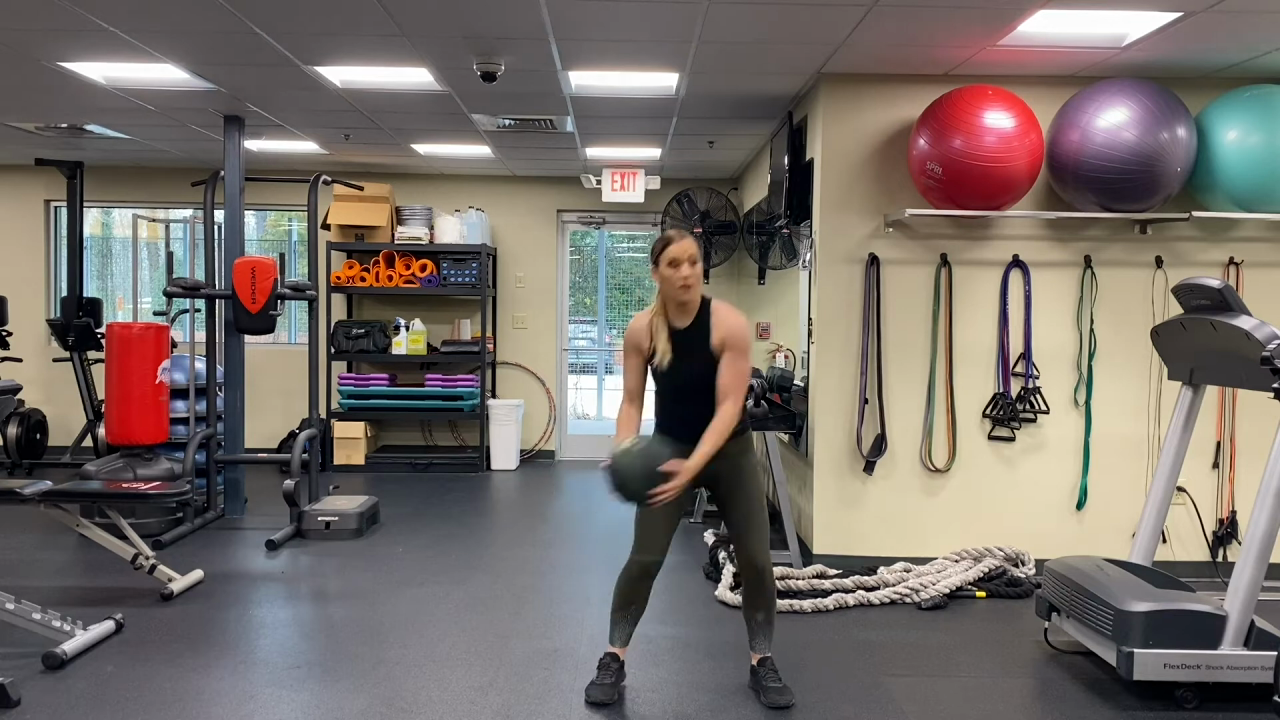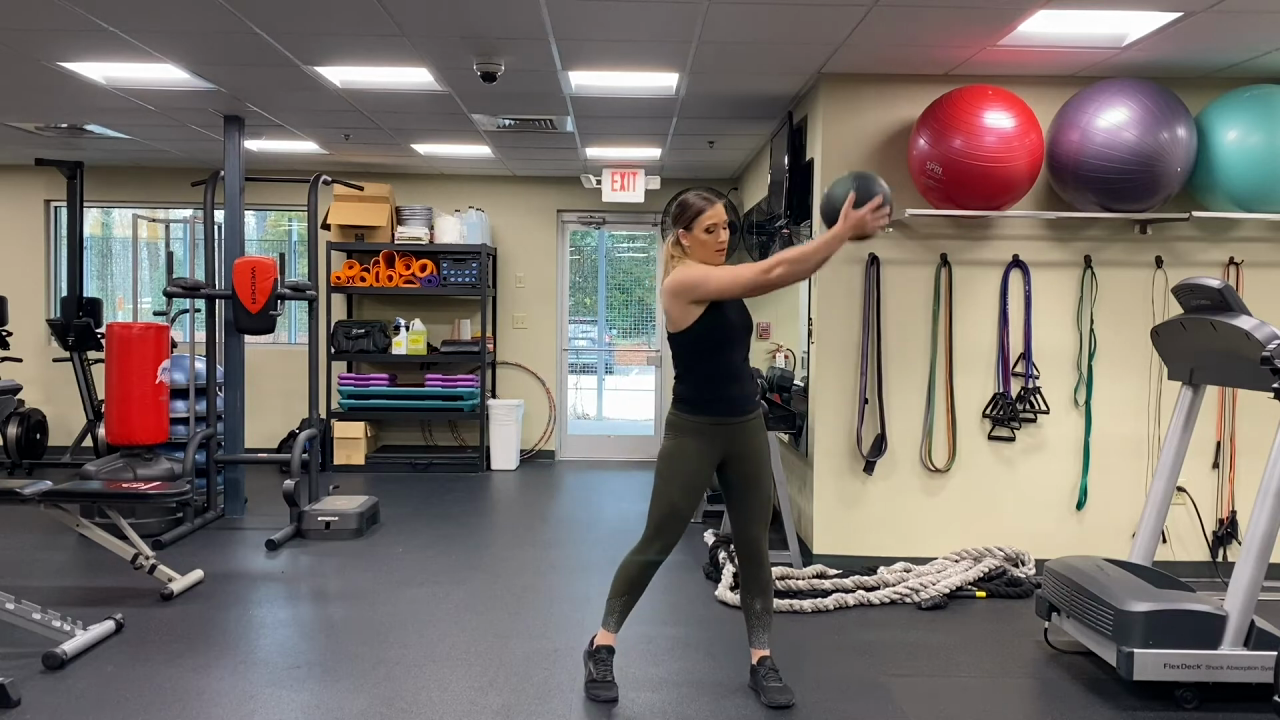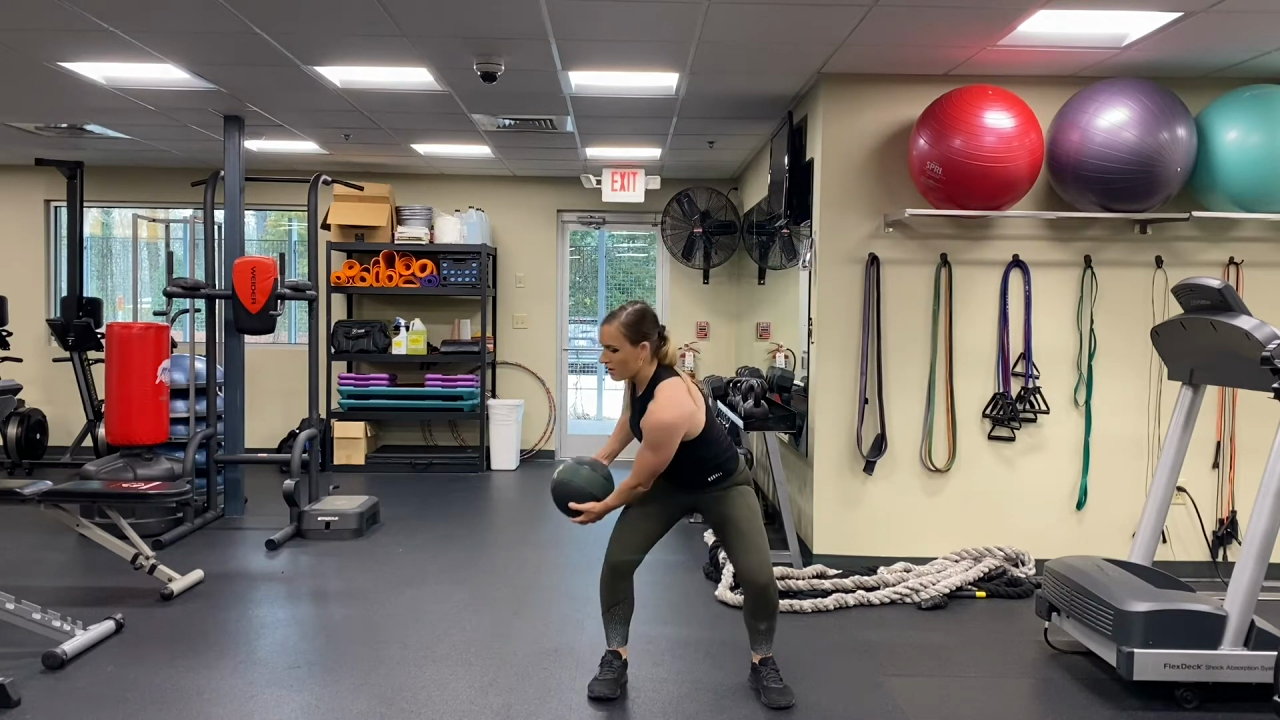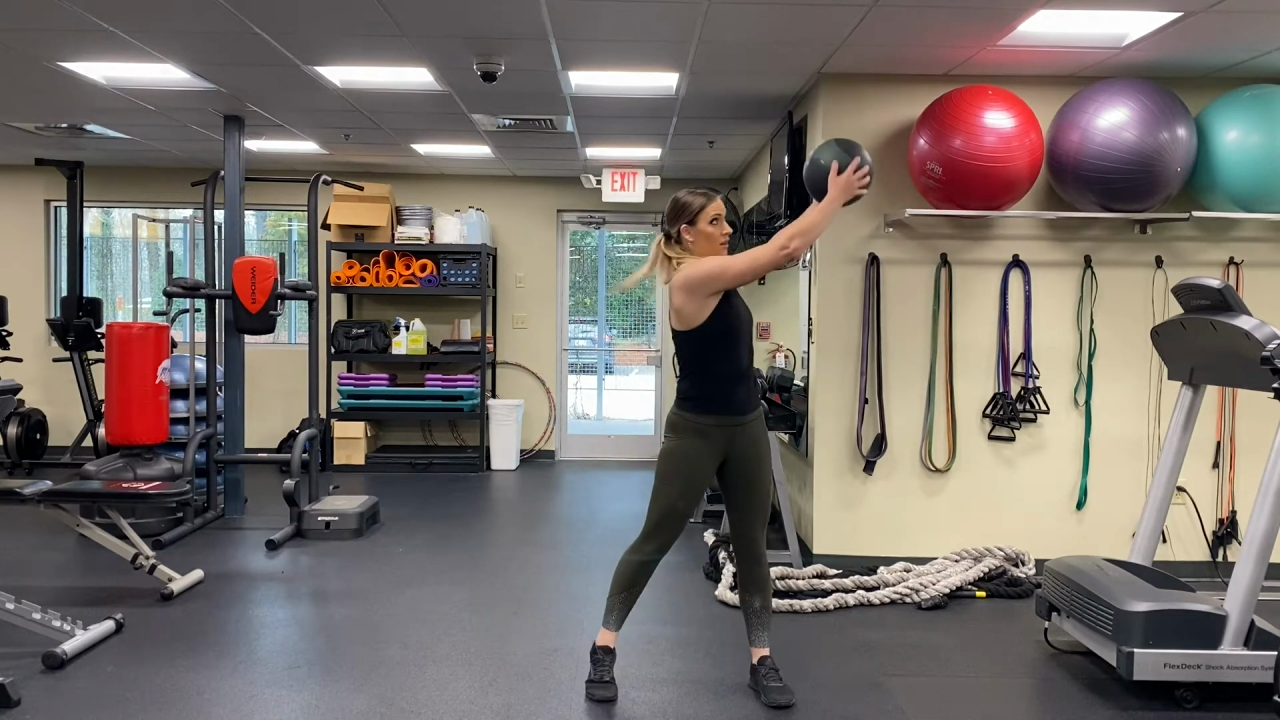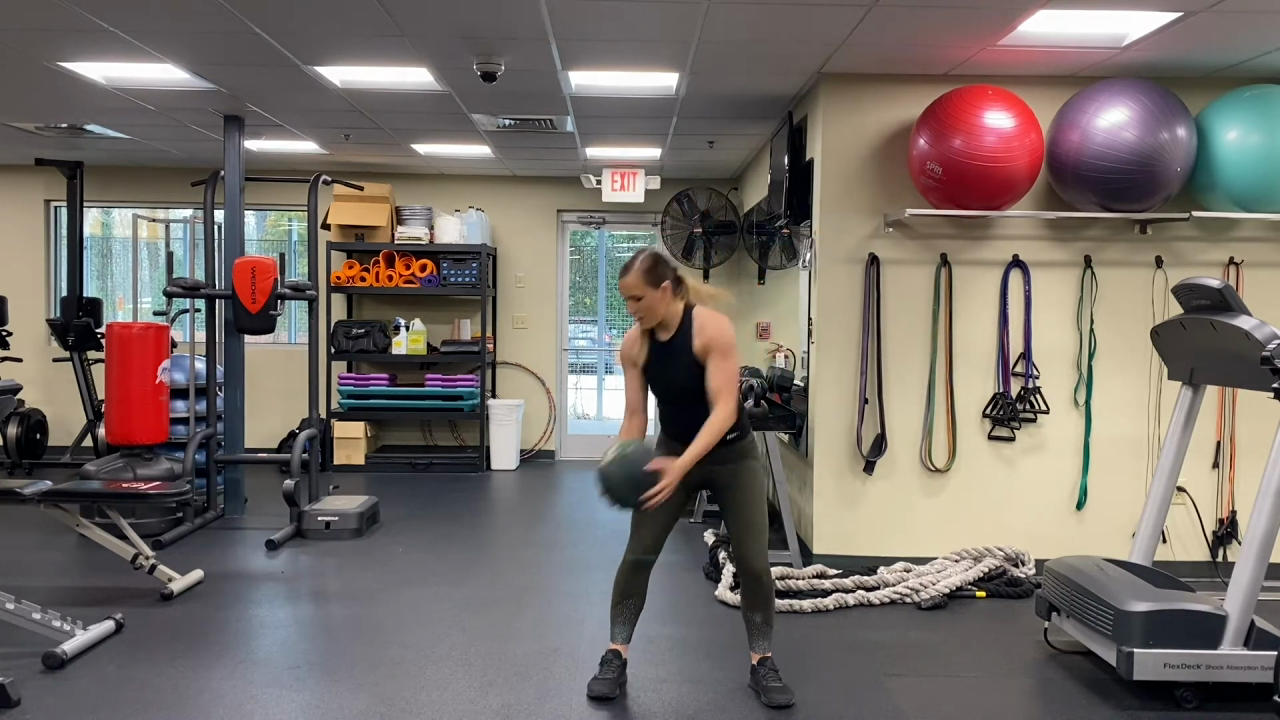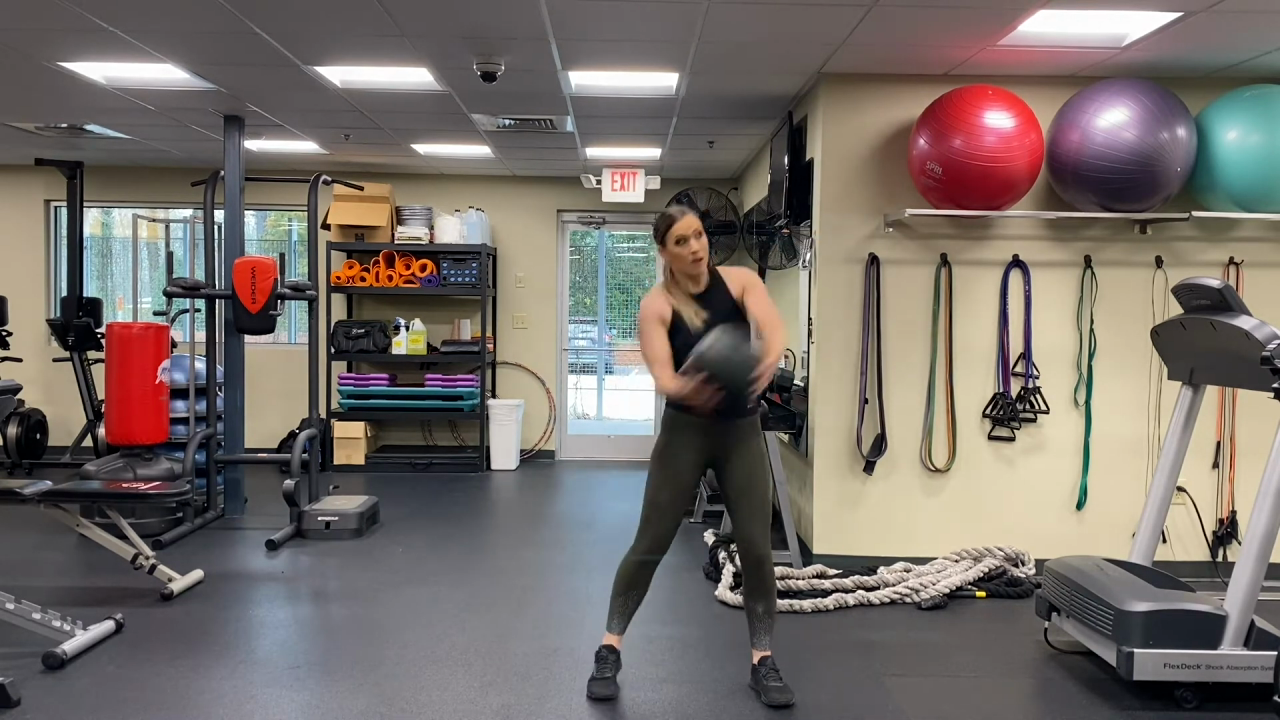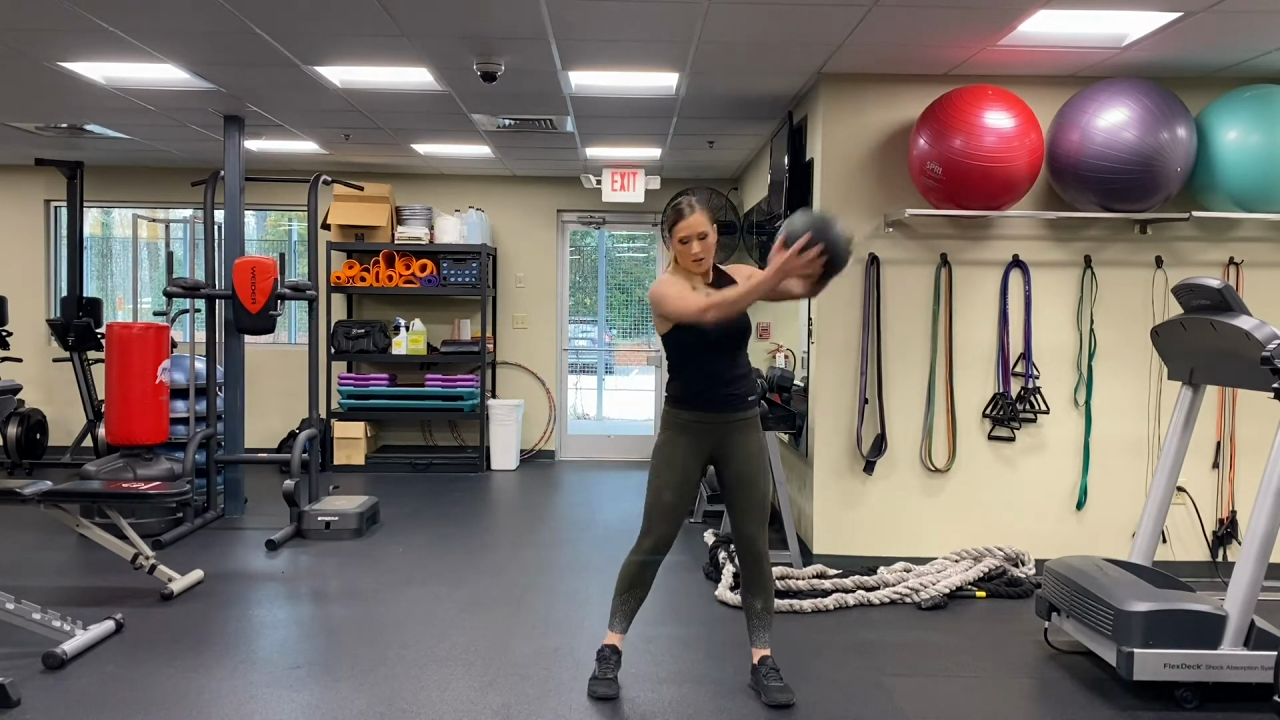
dt=0.7s
person 1, frame 1
left shoulder: (728, 324)
right shoulder: (642, 329)
left elbow: (729, 409)
right elbow: (632, 402)
left wrist: (694, 467)
right wrist: (623, 452)
left hip: (730, 450)
right hip: (674, 447)
left knee: (755, 560)
right knee: (645, 558)
left ankle: (762, 660)
right ankle: (613, 658)
person 1, frame 2
left shoulder: (724, 281)
right shoulder: (685, 281)
left elbow: (787, 272)
right elbow: (771, 269)
left wrist: (844, 231)
right wrist: (843, 230)
left hip: (746, 427)
right hip: (694, 431)
left knee: (753, 546)
right knee: (656, 544)
left ankle: (761, 659)
right ankle: (602, 644)
person 1, frame 3
left shoulder: (669, 408)
right shoulder: (637, 376)
left elbow: (641, 479)
left wrist: (602, 509)
right wrist: (597, 462)
left hip: (721, 486)
right hip: (668, 484)
left knee: (758, 578)
right knee: (618, 561)
left ankle: (763, 662)
right ankle: (616, 657)
person 1, frame 4
left shoulder: (717, 270)
right shoulder: (693, 276)
left elbow: (778, 251)
right elbow: (781, 249)
left wrist: (832, 199)
right wrist: (836, 197)
left hip: (746, 426)
right hip: (696, 431)
left knee: (752, 546)
right knee: (654, 541)
left ankle: (761, 659)
right ankle: (604, 647)
person 1, frame 5
left shoulder: (712, 328)
right shoulder: (635, 344)
left elbow: (726, 410)
right elbow: (635, 415)
left wrist: (684, 464)
left hip: (732, 455)
right hip: (674, 452)
left knee: (753, 563)
right knee: (638, 555)
left ankle: (761, 660)
right ankle: (616, 656)
person 1, frame 6
left shoulder: (739, 280)
right shoulder: (656, 304)
left elbow: (773, 329)
right elbow: (661, 377)
left wrist: (767, 361)
right wrist: (685, 389)
left hip: (740, 431)
right hip: (683, 429)
left knee: (756, 549)
right knee: (649, 546)
left ankle: (762, 660)
right ankle: (610, 649)
person 1, frame 7
left shoulder: (738, 274)
right shoulder: (664, 290)
left elbow: (798, 290)
right elbow: (713, 309)
left wrist: (812, 270)
right wrist: (770, 271)
left hip: (741, 425)
right hip: (685, 426)
left knee: (754, 546)
right knee: (653, 544)
left ankle: (762, 659)
right ankle: (611, 648)
